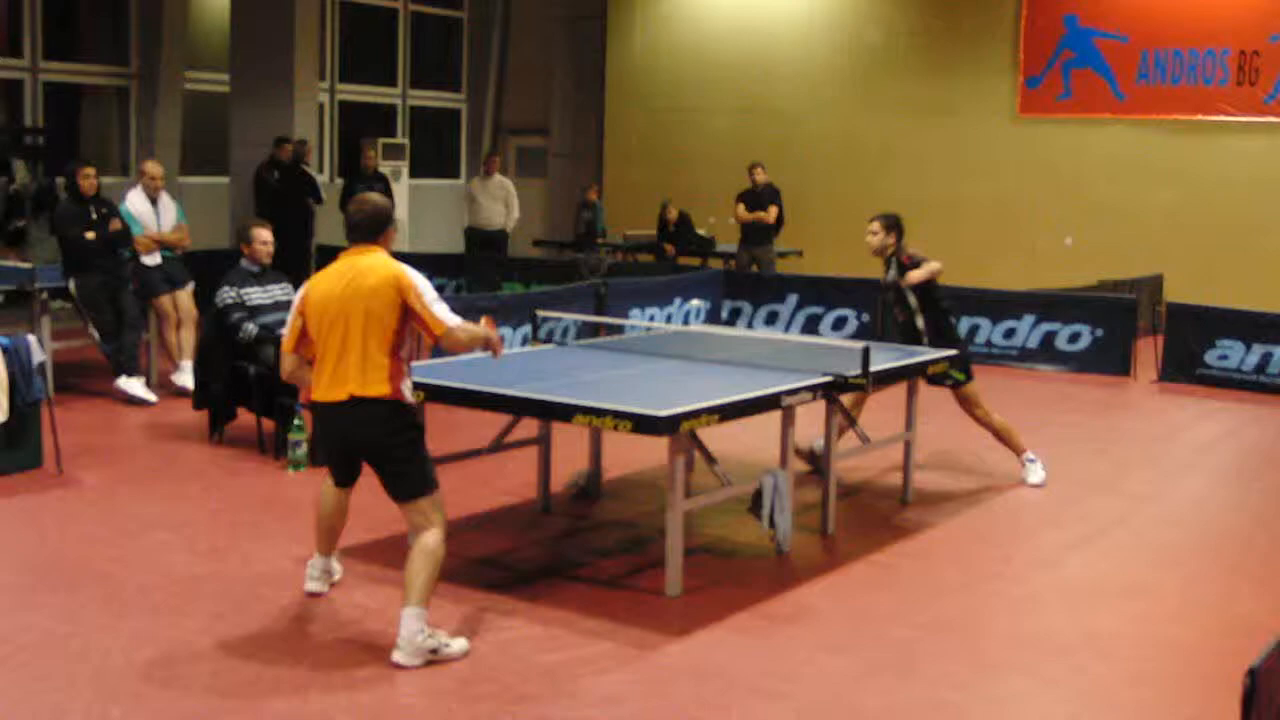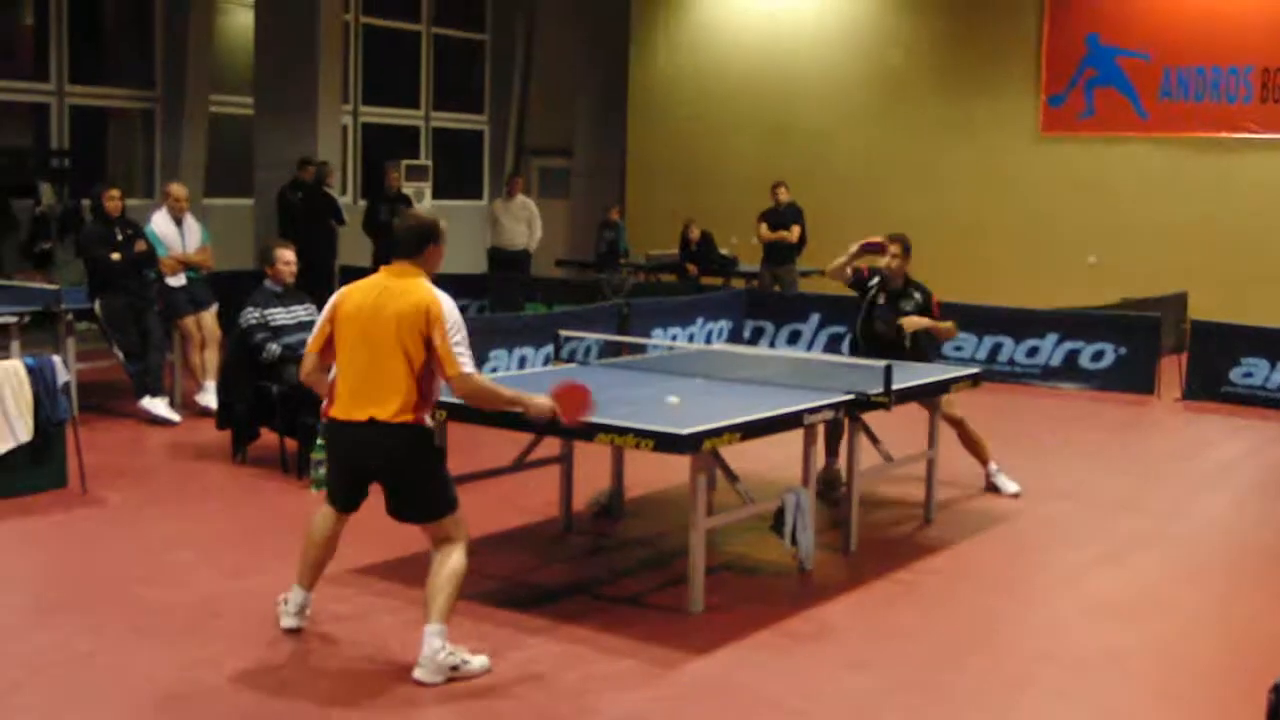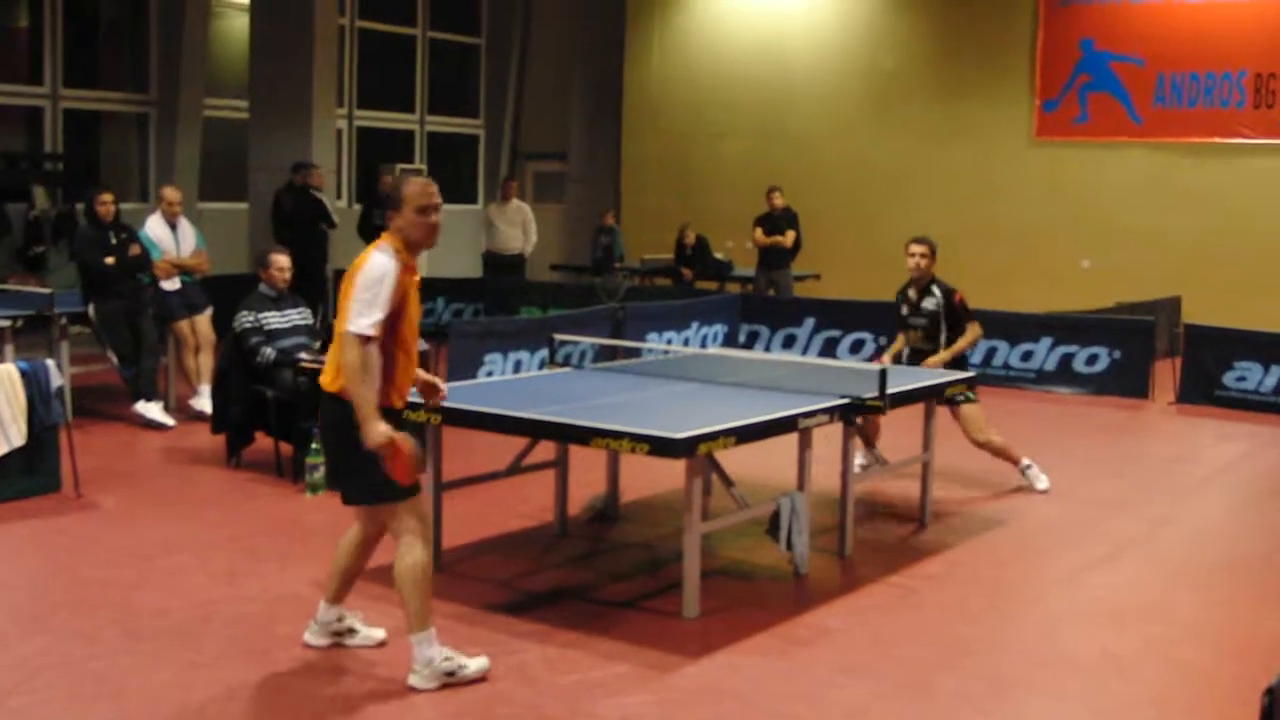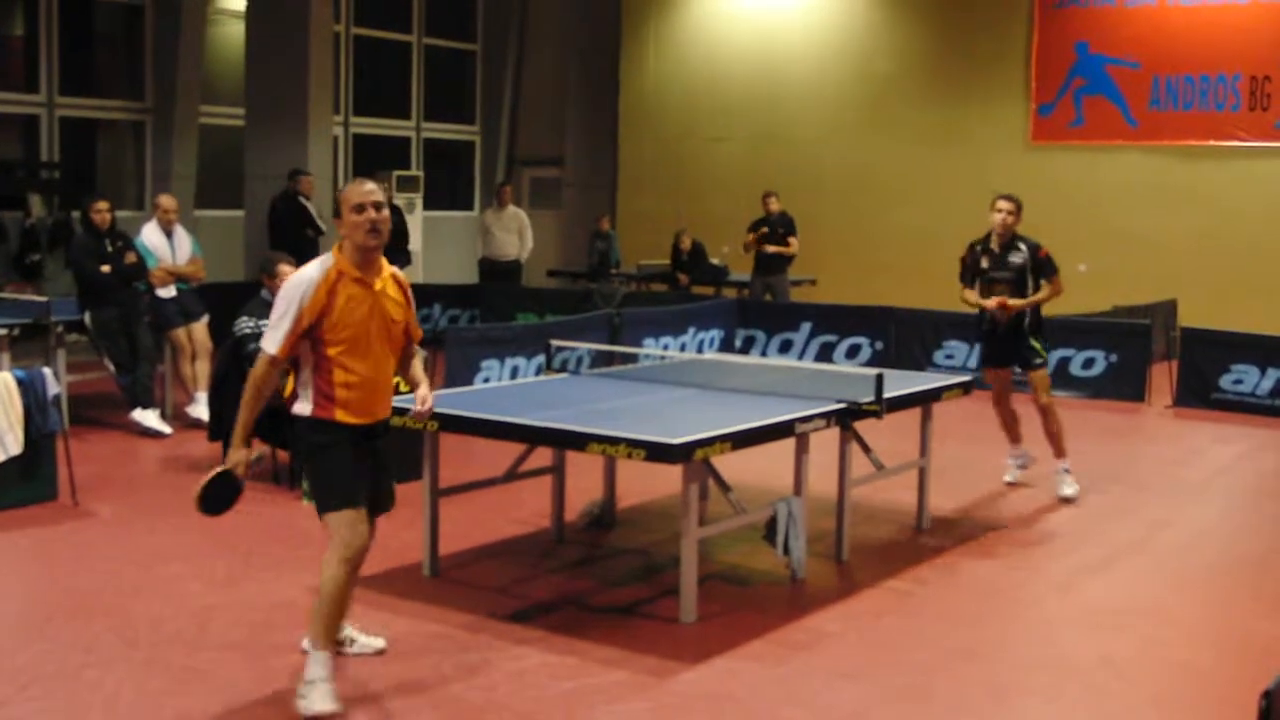
dt=0.4s
person 1, frame 1
left shoulder: (311, 287)
right shoulder: (401, 277)
left elbow: (290, 369)
right elbow: (455, 338)
right wrist: (489, 336)
left hip: (328, 412)
right hip: (384, 412)
left knee: (338, 481)
right knee: (429, 523)
left ankle: (320, 568)
right ankle: (414, 634)
person 1, frame 2
left shoulder: (344, 296)
right shoulder: (437, 304)
left elbow: (310, 371)
right elbow: (465, 384)
right wrist: (528, 402)
left hip: (343, 431)
right hip: (401, 436)
left knee: (333, 510)
right knee: (452, 539)
left ankle: (295, 604)
right ankle: (436, 652)
person 1, frame 3
left shoulder: (400, 265)
right shoulder: (382, 268)
right elbow: (351, 347)
left wrist: (419, 376)
right wrist: (371, 421)
left hip: (366, 414)
right hip: (359, 418)
left knee: (374, 522)
right knee: (412, 529)
left ankle: (327, 619)
right ankle: (429, 658)
person 1, frame 4
left shoulder: (397, 283)
right shoulder: (309, 283)
left elbow: (407, 349)
right elbow: (268, 364)
left wrist: (422, 388)
right wrist: (240, 440)
left hip: (374, 428)
right hip: (325, 428)
left knee: (357, 539)
right knee: (348, 545)
left ankle: (326, 630)
person 2, frame 1
left shoulder: (905, 260)
right shoulder: (890, 267)
left elbow: (935, 268)
left wrist: (920, 274)
left hip: (940, 348)
right hip: (911, 348)
left knee: (978, 412)
right knee: (862, 388)
left ankle: (1028, 459)
right ankle: (824, 446)
person 2, frame 2
left shoulder: (921, 295)
right shoulder: (870, 278)
left elbow: (950, 332)
right elbow: (833, 272)
left wrist: (927, 324)
right wrist: (854, 253)
left hip: (908, 362)
right hip: (869, 361)
left knee: (954, 417)
left ankle: (992, 471)
right ankle: (831, 469)
person 2, frame 3
left shoulder: (946, 294)
right shoulder: (903, 295)
left elbow: (974, 331)
left wrist: (943, 357)
right wrist: (889, 355)
left hip: (947, 370)
right hip: (914, 368)
left knee: (979, 437)
left ankle: (1026, 466)
right ankle: (866, 454)
person 2, frame 4
left shoulder: (1031, 250)
right shoulder: (975, 250)
left elbow: (1056, 286)
right elbow: (965, 291)
left wrist: (1024, 303)
right wrist: (985, 303)
left hip: (1026, 332)
right hip: (993, 333)
left knee: (1044, 403)
right knee: (1000, 400)
left ankle: (1064, 469)
right ankle: (1020, 456)
person 3, frame 1
left shoulder: (106, 205)
right shoulder: (65, 210)
left elbow: (126, 238)
right elbow: (78, 246)
left wrist: (96, 237)
right wrist: (109, 235)
left hip: (115, 271)
right hip: (86, 275)
left knee: (132, 317)
right knee: (107, 326)
left ankle: (129, 376)
right ankle: (128, 376)
person 3, frame 2
left shoulder: (131, 227)
right shoulder: (91, 232)
left elbow: (151, 259)
right elbow: (104, 267)
left wrist: (121, 258)
right wrist: (133, 256)
left hip: (140, 292)
right hip: (111, 296)
left knee: (156, 338)
right knee: (132, 347)
left ankle: (153, 396)
right ankle: (153, 396)
person 3, frame 3
left shoulder: (125, 231)
right shoulder: (84, 235)
left elbow: (145, 263)
right elbow: (97, 270)
left wrist: (116, 262)
right wrist: (128, 260)
left hip: (134, 296)
right hip: (106, 300)
left knee: (150, 342)
right knee: (127, 351)
left ankle: (147, 401)
right ankle: (147, 400)
person 3, frame 4
left shoulder: (121, 239)
right shoulder: (80, 244)
left elbow: (141, 272)
right elbow: (93, 279)
left wrist: (112, 270)
right wrist: (124, 270)
left hip: (130, 304)
right hip: (102, 309)
left knee: (146, 351)
right knee: (123, 359)
left ankle: (144, 409)
right ankle: (144, 408)
person 4, frame 1
left shoulder: (171, 204)
right shoulder: (129, 207)
left elbow: (185, 240)
right elbow: (141, 246)
left wrist: (156, 236)
right wrist: (170, 238)
left hip: (172, 261)
right hip: (147, 265)
left knee: (190, 314)
right knee: (170, 316)
left ankle: (186, 370)
right ankle: (181, 370)
person 4, frame 2
left shoulder: (196, 226)
right shoulder: (154, 228)
left elbow: (208, 262)
right elbow: (166, 267)
left wrist: (180, 257)
right wrist: (194, 259)
left hip: (197, 282)
right hip: (172, 286)
left knee: (213, 335)
right knee: (194, 337)
left ankle: (210, 390)
right ankle: (205, 390)
person 4, frame 3
left shoulder: (191, 230)
right shoulder: (148, 232)
left elbow: (204, 265)
right elbow: (160, 271)
left wrist: (175, 261)
right wrist: (189, 263)
left hip: (191, 286)
right hip: (167, 290)
left knee: (208, 339)
right knee: (188, 341)
left ankle: (205, 395)
right ankle: (199, 394)
person 4, frame 4
left shoulder: (186, 237)
right shoulder: (144, 240)
left elbow: (200, 273)
right elbow: (156, 279)
left wrist: (170, 269)
right wrist: (185, 271)
left hip: (187, 293)
right hip: (162, 298)
left knee: (204, 346)
right knee: (185, 348)
left ankle: (202, 403)
right ankle: (195, 402)
